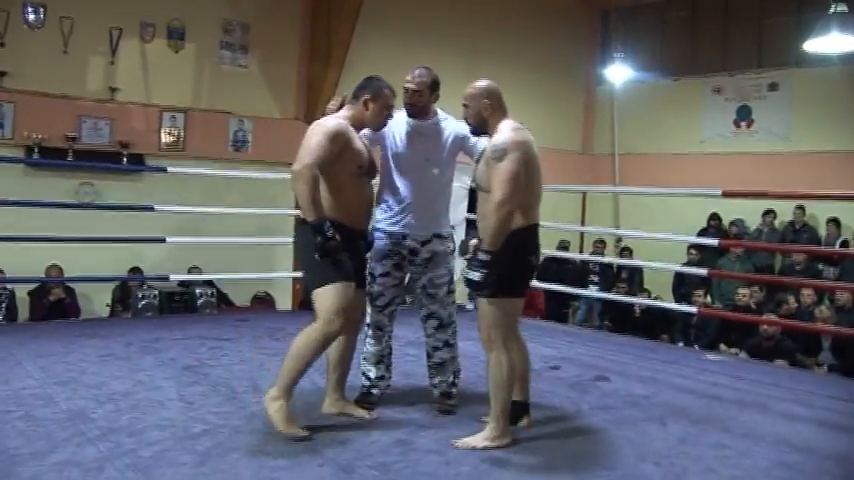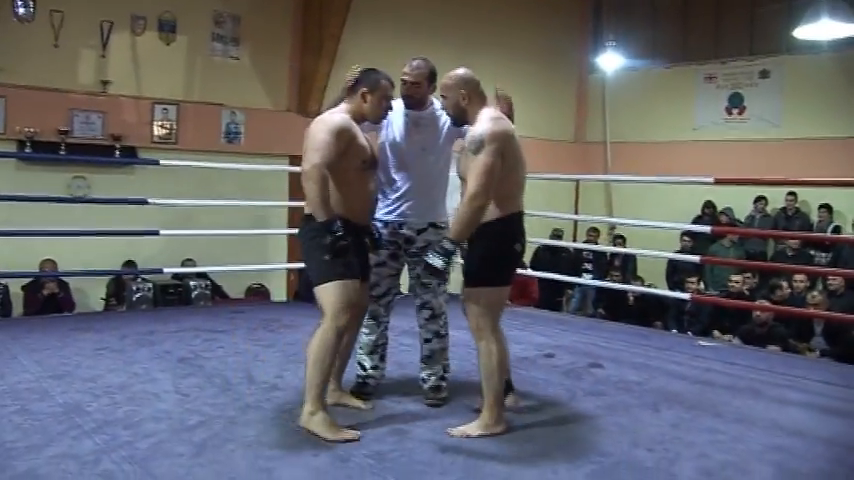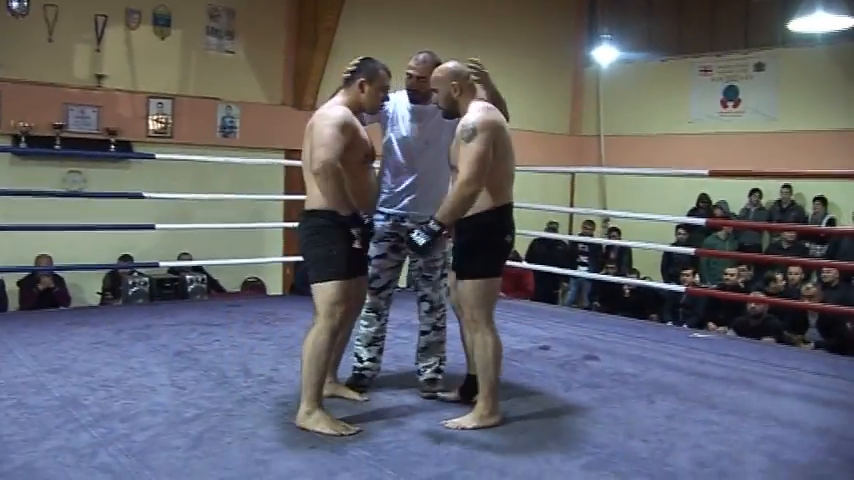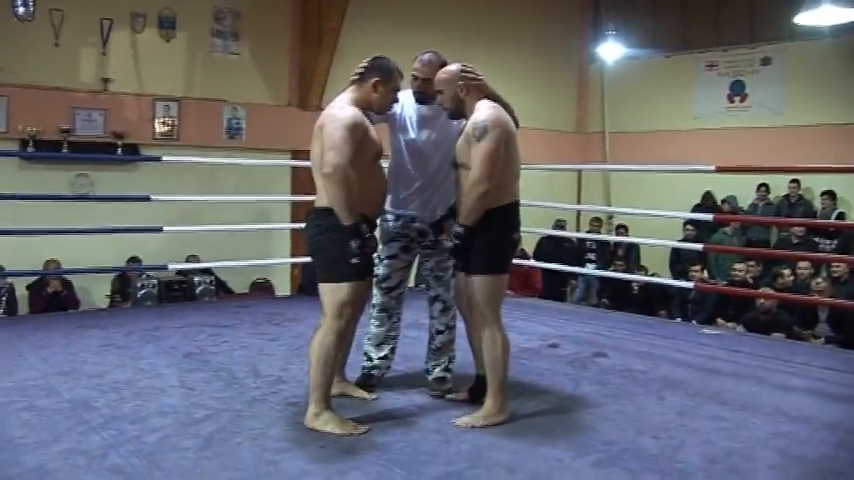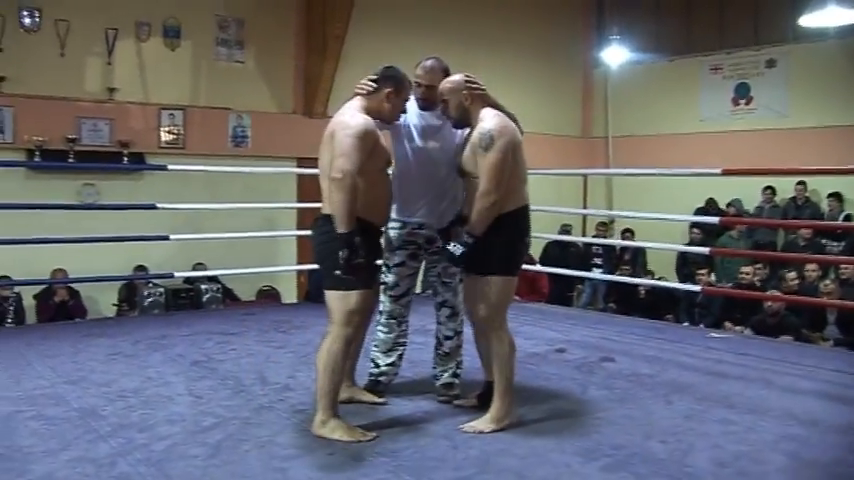
dt=0.2s
person 1, frame 1
left shoulder: (357, 138)
right shoulder: (332, 129)
right elbow: (303, 171)
left wrist: (362, 238)
right wrist: (317, 226)
left hip: (349, 239)
right hip: (326, 237)
left knee: (353, 320)
right knee: (332, 321)
left ankle: (335, 398)
right ankle: (279, 396)
person 1, frame 2
left shoulder: (356, 130)
right shoulder: (334, 124)
right elbow: (313, 170)
left wrist: (367, 229)
right wrist: (326, 223)
left hip: (352, 233)
right hip: (331, 234)
left knee: (355, 312)
right knee: (338, 318)
left ankle: (334, 388)
right ankle: (313, 410)
person 1, frame 3
left shoulder: (349, 119)
right shoulder: (334, 117)
right elbow: (323, 166)
left wrist: (358, 220)
right wrist: (354, 215)
left hip: (345, 229)
right hip: (329, 227)
left knee: (351, 307)
right knee: (330, 316)
left ankle: (329, 380)
right ankle: (309, 410)
person 1, frame 4
left shoulder: (354, 116)
right shoulder: (344, 116)
right elbow: (335, 171)
right wrist: (354, 226)
left hip: (349, 227)
right hip: (337, 228)
left knee: (354, 308)
right knee: (337, 317)
left ankle: (337, 379)
right ankle: (318, 411)
person 1, frame 5
left shoulder: (358, 122)
right shoulder: (357, 124)
right elbow: (341, 177)
right wrist: (346, 236)
left hip: (357, 232)
right hip: (347, 233)
left knee: (362, 313)
right knee: (344, 325)
left ankle: (346, 385)
right ankle: (325, 418)
person 2, frame 1
left shoulder: (504, 141)
right shoulder: (505, 139)
left elbow: (503, 204)
left wrist: (483, 257)
right wrist: (484, 247)
left hip: (508, 248)
right hip: (509, 246)
left knee: (493, 338)
right knee: (508, 333)
left ankle: (498, 429)
right ankle: (519, 407)
person 2, frame 2
left shoulder: (483, 132)
right shoulder: (492, 122)
left elbow: (476, 197)
left wrist: (447, 244)
left hip: (494, 235)
right hip: (499, 232)
left knee: (482, 327)
right knee: (486, 321)
left ankle: (492, 417)
right ankle: (502, 389)
person 2, frame 3
left shoulder: (475, 121)
right shoulder: (482, 114)
left elbow: (468, 184)
left wrist: (434, 226)
left hip: (484, 226)
right hip: (481, 224)
left knee: (477, 319)
right knee: (462, 306)
left ankle: (487, 409)
right ankle: (473, 385)
person 2, frame 4
left shoulder: (484, 119)
right shoulder: (482, 118)
left elbow: (482, 183)
left wrist: (459, 229)
left hip: (492, 224)
right hip: (480, 225)
left knee: (486, 316)
right knee: (468, 307)
left ankle: (496, 406)
right ankle: (481, 386)
person 2, frame 5
left shoulder: (489, 129)
right shoulder: (481, 128)
left elbow: (491, 194)
left wrist: (468, 238)
left hip: (503, 229)
right hip: (486, 231)
left knee: (491, 319)
right knee: (477, 314)
left ankle: (501, 409)
right ankle: (491, 392)
person 3, frame 1
left shoulder: (454, 131)
right shoulder: (387, 124)
left hip: (435, 238)
right hip: (389, 234)
left knee: (439, 316)
right knee: (379, 313)
left ankle: (444, 386)
right ankle: (373, 384)
person 3, frame 2
left shoulder: (448, 119)
right shoulder: (385, 113)
left hip: (431, 226)
right hip: (385, 224)
left knee: (431, 308)
right knee: (375, 303)
left ankle: (434, 378)
right ankle: (367, 375)
person 3, frame 3
left shoulder: (453, 112)
right shoulder: (390, 104)
left wrist: (488, 86)
left hip: (433, 220)
right hip: (388, 216)
left knee: (432, 301)
right knee: (375, 295)
left ankle: (430, 371)
right ankle: (364, 366)
person 3, frame 4
right shoulder: (397, 104)
left hip: (442, 220)
right hip: (399, 217)
left knee: (441, 300)
right knee: (386, 296)
left ankle: (439, 371)
right ankle: (373, 366)
person 3, frame 5
right shoulder: (399, 112)
left wrist: (488, 100)
right wrist: (361, 98)
left hip: (449, 225)
right hip: (404, 224)
left knee: (449, 306)
right knee: (393, 302)
left ankle: (447, 377)
right ankle: (381, 373)
